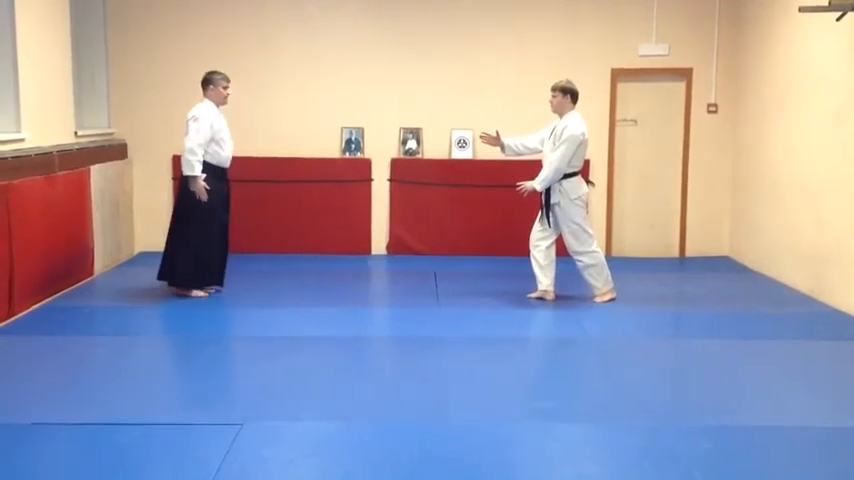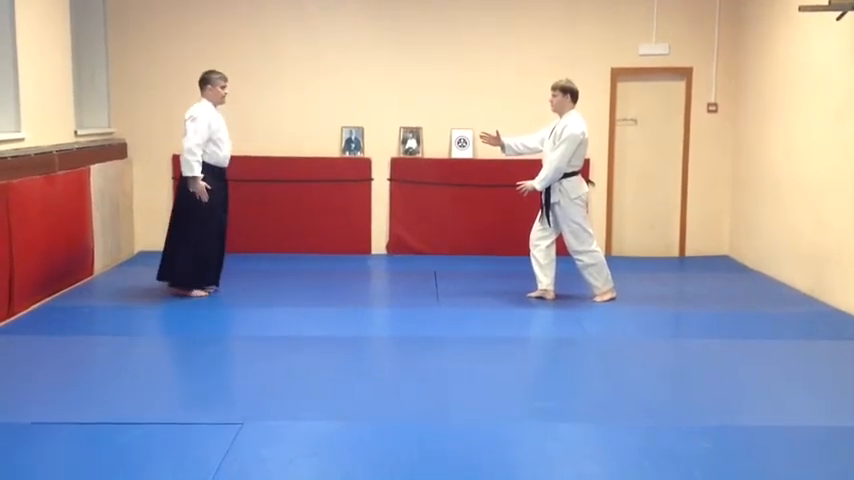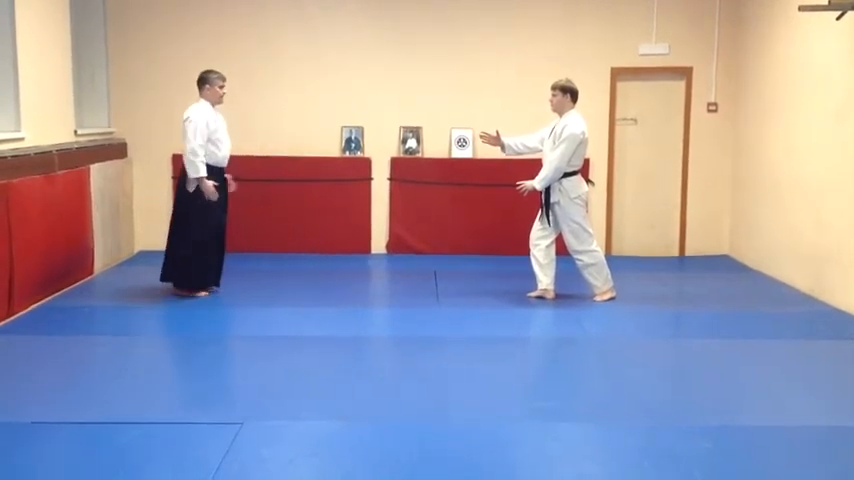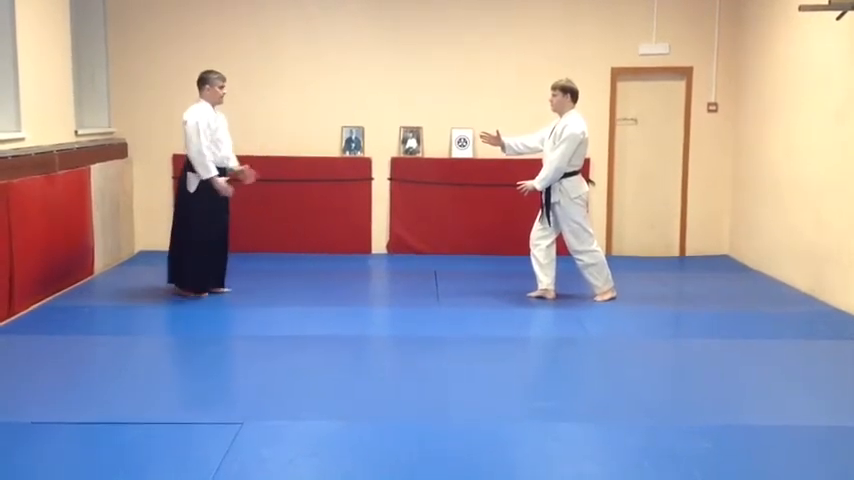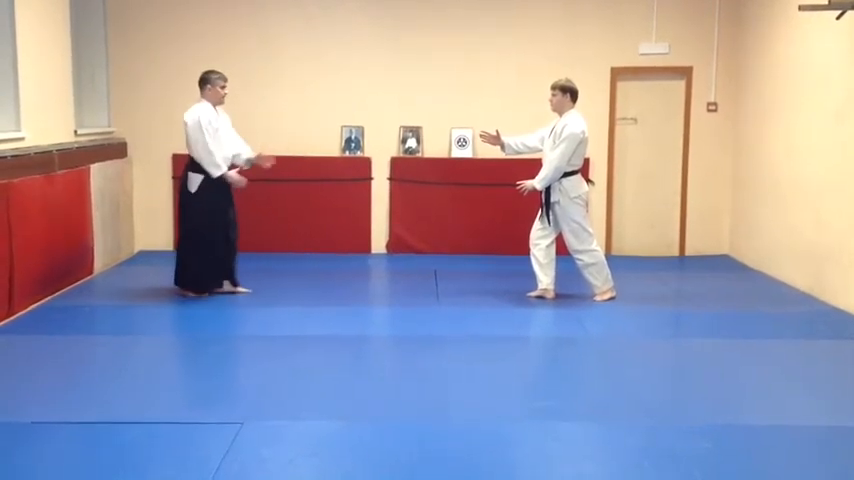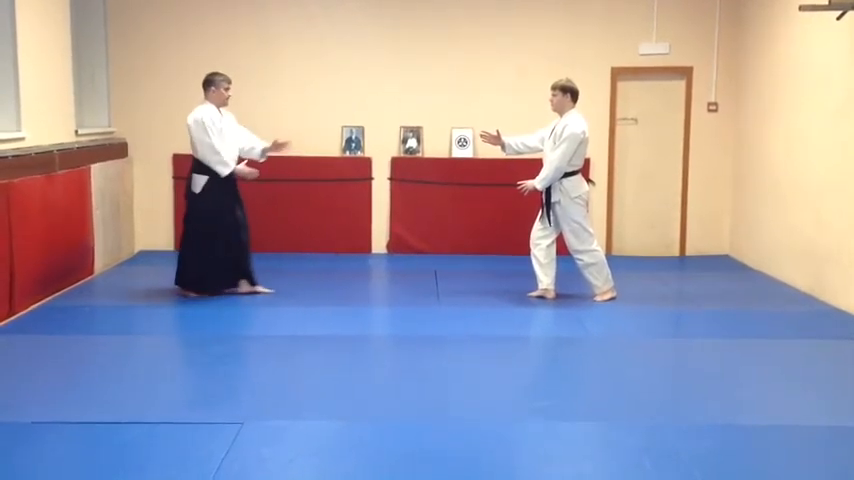
dt=0.1s
person 1, frame 1
left shoulder: (214, 113)
right shoulder: (203, 114)
right elbow: (192, 148)
right wrist: (195, 179)
left hip: (215, 179)
right hip: (204, 180)
left knee: (213, 232)
right knee: (196, 232)
left ankle: (203, 280)
right ankle: (184, 283)
person 1, frame 2
left shoulder: (212, 113)
right shoulder: (200, 114)
right elbow: (191, 149)
right wrist: (194, 180)
left hip: (214, 179)
right hip: (202, 180)
left knee: (211, 232)
right knee: (195, 232)
left ankle: (202, 280)
right ankle: (184, 283)
person 1, frame 3
left shoulder: (214, 114)
right shoulder: (198, 114)
right elbow: (193, 150)
left wrist: (223, 175)
right wrist: (203, 181)
left hip: (212, 179)
right hip: (199, 181)
left knee: (212, 233)
right knee: (194, 233)
left ankle: (202, 281)
right ankle: (186, 284)
person 1, frame 4
left shoulder: (214, 114)
right shoulder: (197, 115)
right elbow: (198, 151)
left wrist: (236, 168)
right wrist: (213, 179)
left hip: (216, 178)
right hip: (199, 181)
left knee: (216, 232)
right knee: (196, 234)
left ankle: (211, 282)
right ankle: (189, 285)
person 1, frame 5
left shoulder: (219, 115)
right shoulder: (197, 115)
left elbow: (231, 143)
right elbow: (204, 151)
left wrist: (251, 158)
right wrist: (227, 174)
left hip: (217, 180)
right hip: (201, 181)
left knee: (225, 230)
right knee: (197, 233)
left ankle: (222, 280)
right ankle: (190, 284)
person 1, frame 6
left shoulder: (225, 116)
right shoulder: (200, 117)
left elbow: (242, 139)
right elbow: (210, 151)
left wrist: (266, 149)
right wrist: (235, 170)
left hip: (223, 180)
right hip: (206, 182)
left knee: (236, 230)
right knee: (201, 235)
left ankle: (242, 281)
right ankle: (190, 285)
person 2, frame 1
left shoulder: (574, 127)
right shoulder: (559, 125)
left elbow: (558, 163)
right elbow: (534, 142)
left wrist: (537, 184)
right wrist: (503, 144)
left hip: (568, 193)
right hip: (556, 193)
left knee: (582, 243)
right knee: (541, 239)
left ankle: (605, 289)
right ankle: (546, 289)
person 2, frame 2
left shoulder: (573, 127)
right shoulder: (559, 125)
left elbow: (558, 163)
right elbow: (534, 142)
left wrist: (537, 184)
right wrist: (503, 143)
left hip: (568, 192)
right hip: (556, 192)
left knee: (582, 243)
right knee: (540, 238)
left ankle: (605, 288)
right ankle: (546, 288)
person 2, frame 3
left shoulder: (573, 127)
right shoulder: (559, 124)
left elbow: (558, 162)
right elbow: (534, 141)
left wrist: (536, 183)
right wrist: (503, 143)
left hip: (568, 192)
right hip: (555, 191)
left knee: (582, 243)
right knee: (540, 238)
left ankle: (605, 288)
right ankle: (546, 287)
person 2, frame 4
left shoulder: (574, 127)
right shoulder: (559, 124)
left elbow: (558, 162)
right elbow: (534, 141)
left wrist: (537, 184)
right wrist: (503, 143)
left hip: (568, 192)
right hip: (556, 191)
left knee: (582, 243)
right knee: (541, 237)
left ankle: (606, 288)
right ankle: (547, 287)
person 2, frame 5
left shoulder: (573, 126)
right shoulder: (559, 124)
left elbow: (558, 162)
right elbow: (534, 141)
left wrist: (536, 183)
right wrist: (503, 143)
left hip: (568, 191)
right hip: (556, 191)
left knee: (582, 242)
right knee: (540, 237)
left ankle: (605, 288)
right ankle: (546, 287)
person 2, frame 6
left shoulder: (574, 126)
right shoulder: (560, 124)
left elbow: (559, 162)
right elbow: (534, 141)
left wrist: (537, 183)
right wrist: (504, 143)
left hip: (569, 191)
right hip: (556, 191)
left knee: (582, 242)
right knee: (541, 237)
left ankle: (606, 288)
right ankle: (547, 287)
